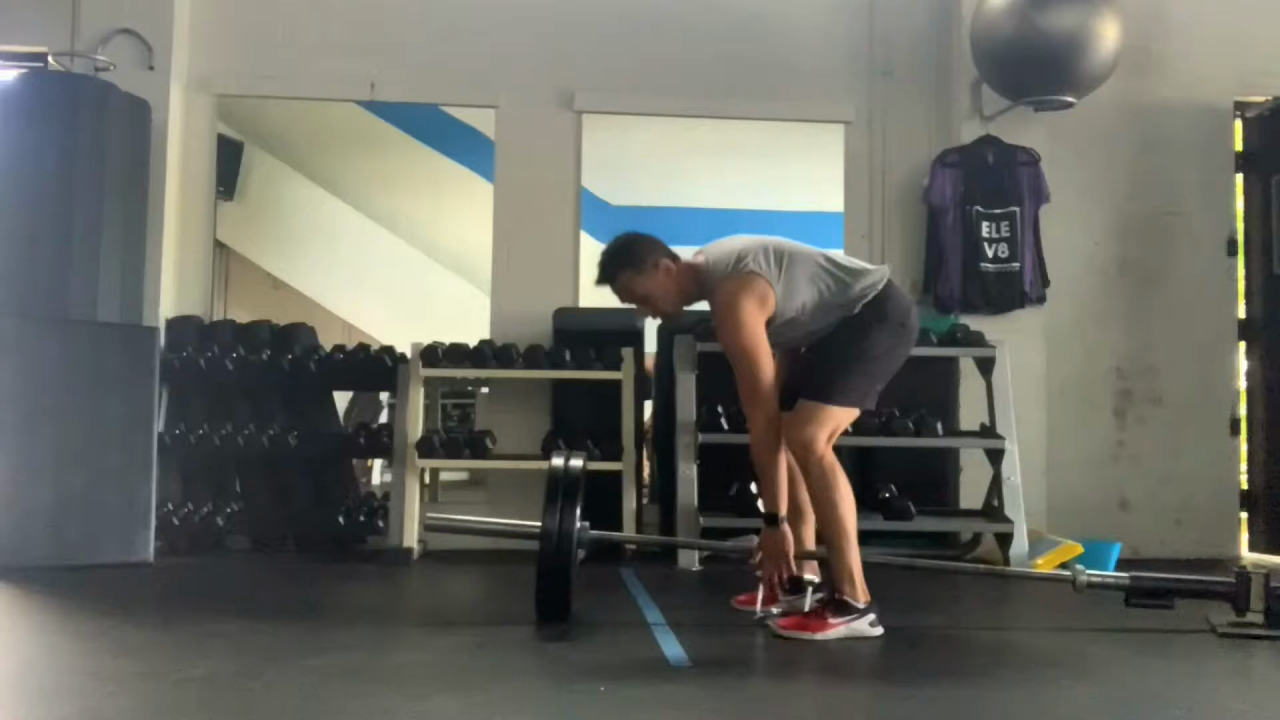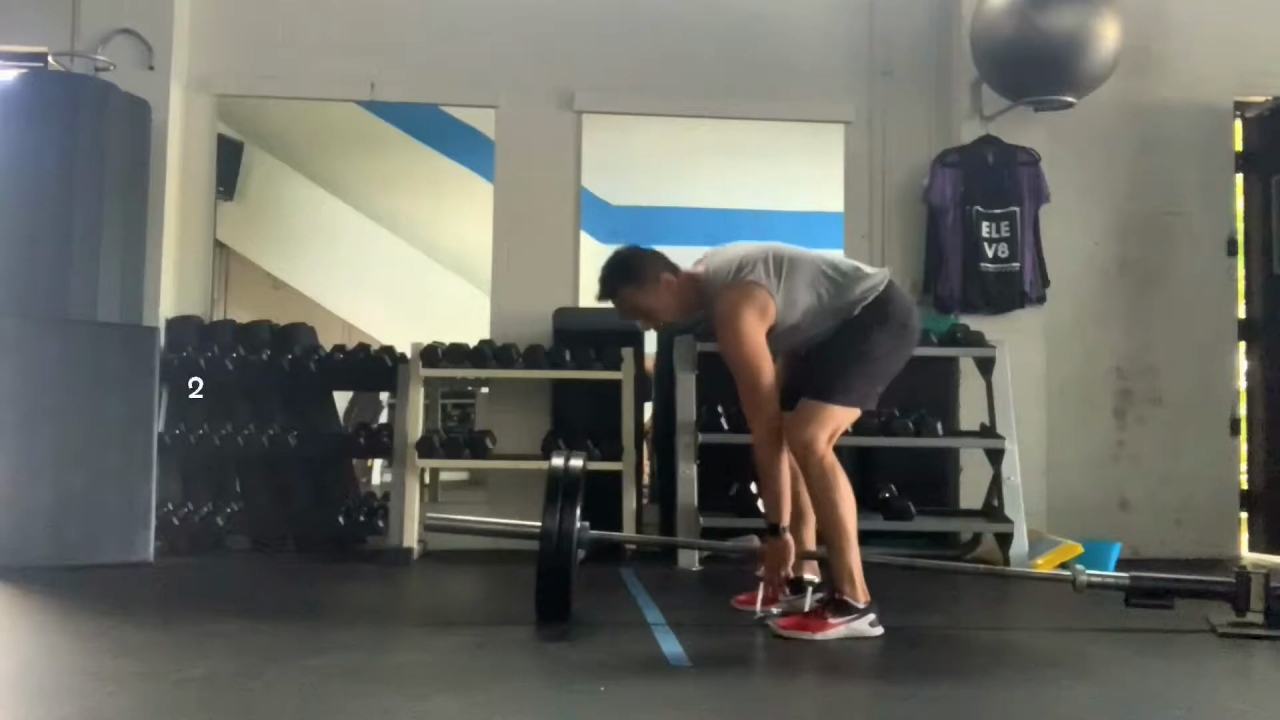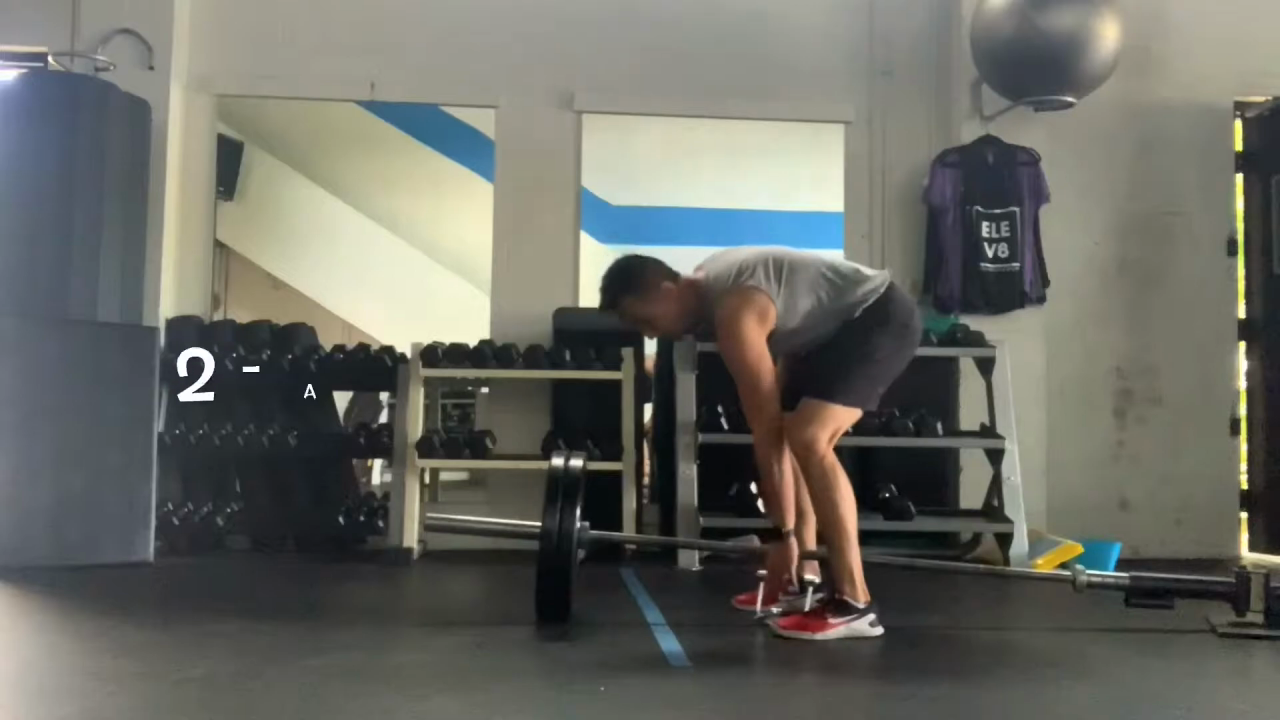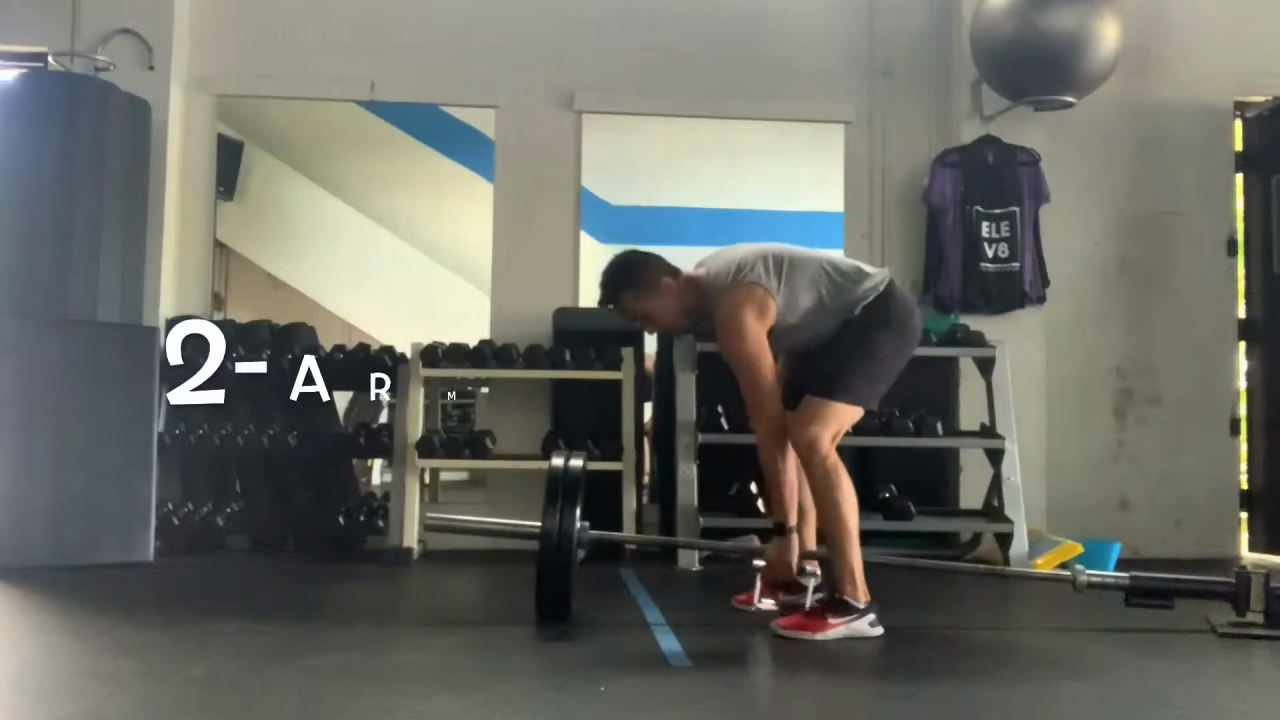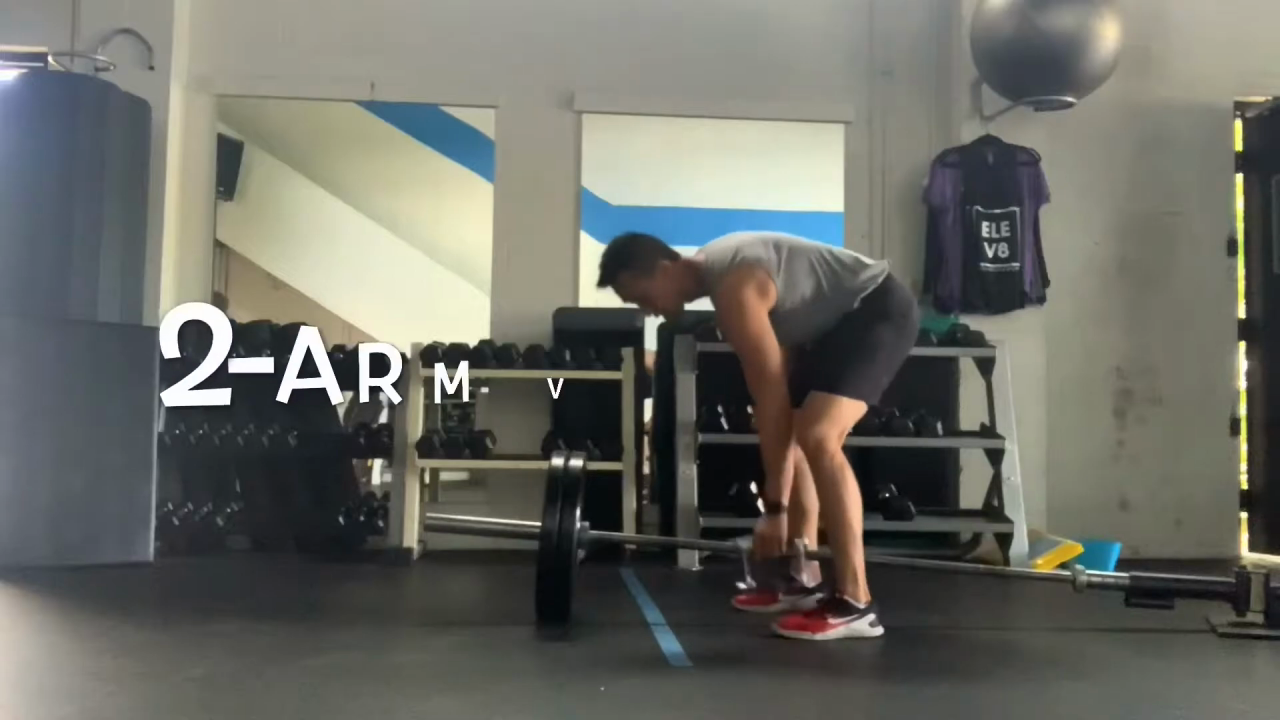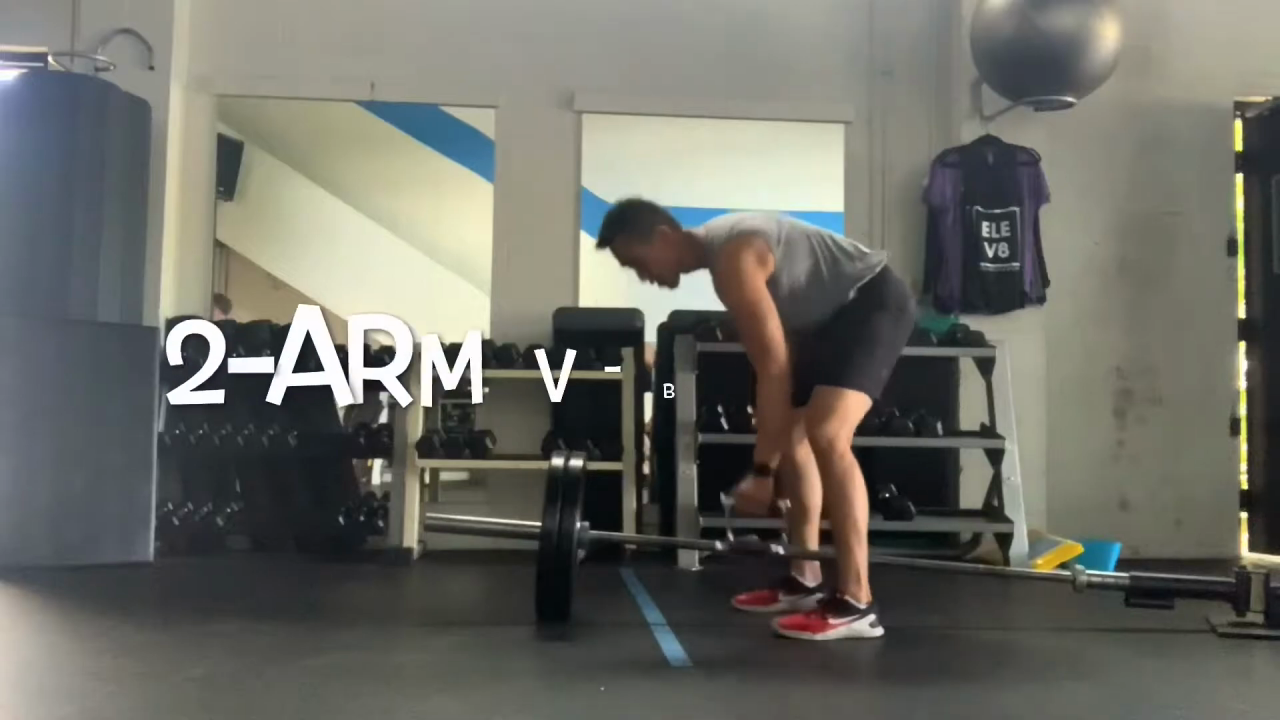
dt=0.1s
person 1, frame 1
left shoulder: (733, 298)
right shoulder: (705, 266)
left elbow: (761, 416)
left wrist: (774, 521)
left hip: (878, 315)
right hip: (842, 318)
left knee: (806, 438)
right knee: (789, 435)
left ankle: (853, 603)
right ankle: (802, 577)
person 1, frame 2
left shoulder: (733, 308)
right shoulder: (707, 274)
left elbow: (763, 425)
left wrist: (776, 530)
left hip: (879, 317)
right hip: (844, 319)
left knee: (807, 438)
right knee: (788, 435)
left ankle: (853, 602)
right ankle: (802, 578)
person 1, frame 3
left shoulder: (734, 314)
right shoulder: (706, 282)
left elbow: (765, 429)
left wrist: (782, 535)
left hip: (881, 319)
right hip: (843, 323)
left knee: (807, 438)
right knee: (791, 433)
left ankle: (853, 603)
right ankle: (804, 578)
person 1, frame 4
left shoulder: (734, 310)
right shoulder: (707, 279)
left elbow: (767, 426)
left wrist: (784, 531)
left hip: (881, 317)
right hip: (843, 321)
left knee: (809, 437)
right knee: (792, 433)
left ankle: (854, 602)
person 1, frame 5
left shoulder: (733, 290)
right shoulder: (709, 266)
left elbow: (772, 398)
left wrist: (775, 511)
left hip: (877, 312)
right hip: (838, 319)
left knee: (816, 436)
right knee: (791, 433)
left ankle: (854, 603)
right ankle: (804, 579)
person 1, frame 6
left shoulder: (731, 261)
right shoulder: (709, 244)
left elbow: (773, 370)
left wrist: (763, 471)
left hip: (874, 302)
right hip: (836, 309)
left knee: (827, 431)
right knee: (792, 434)
left ankle: (855, 603)
right ankle: (804, 579)
